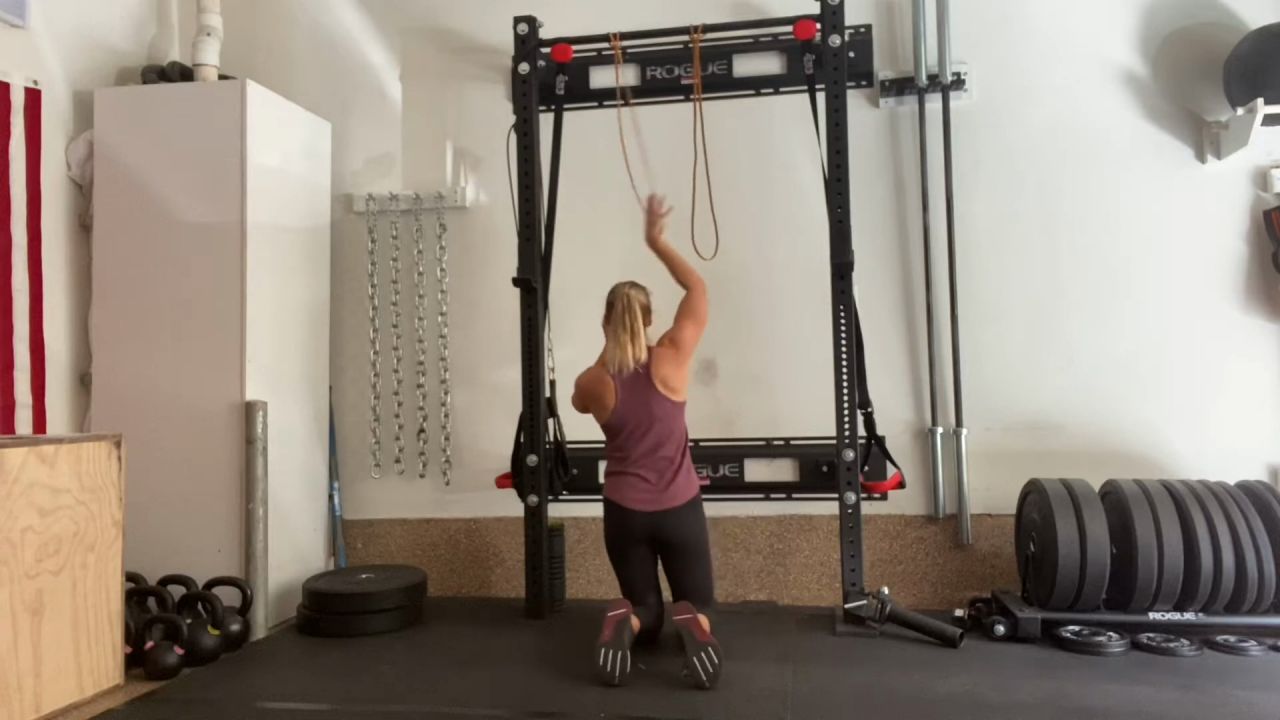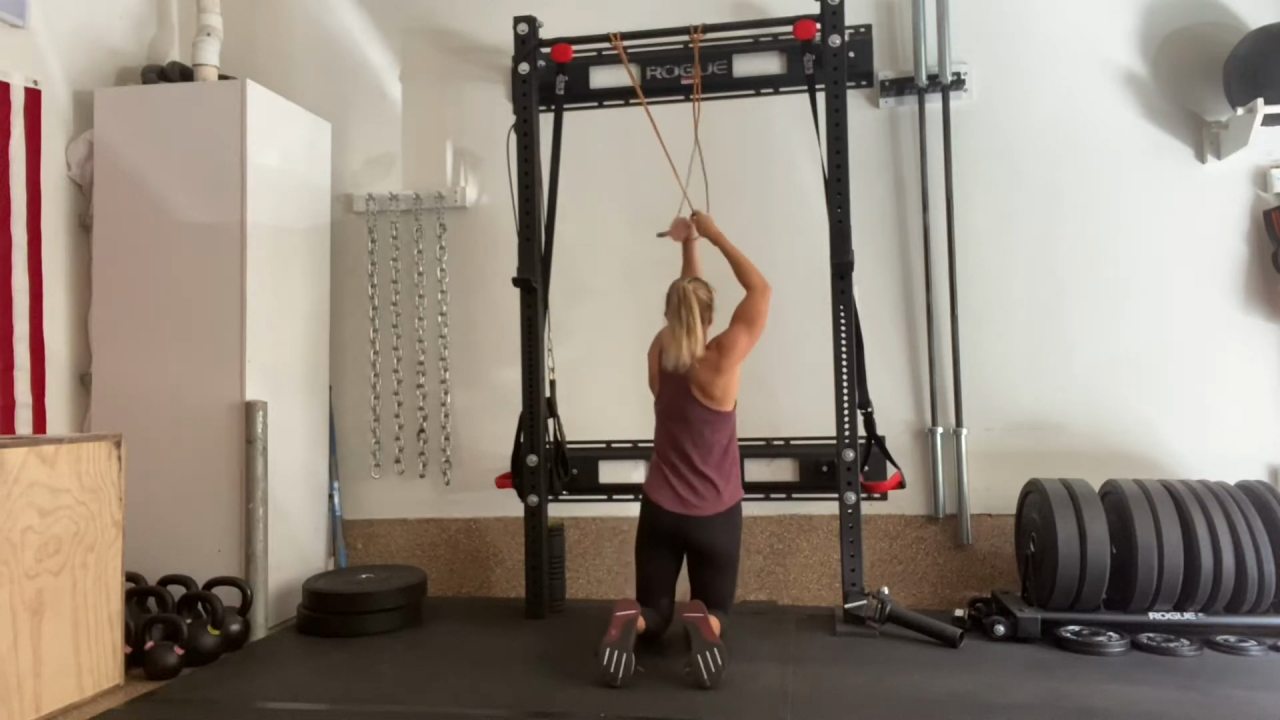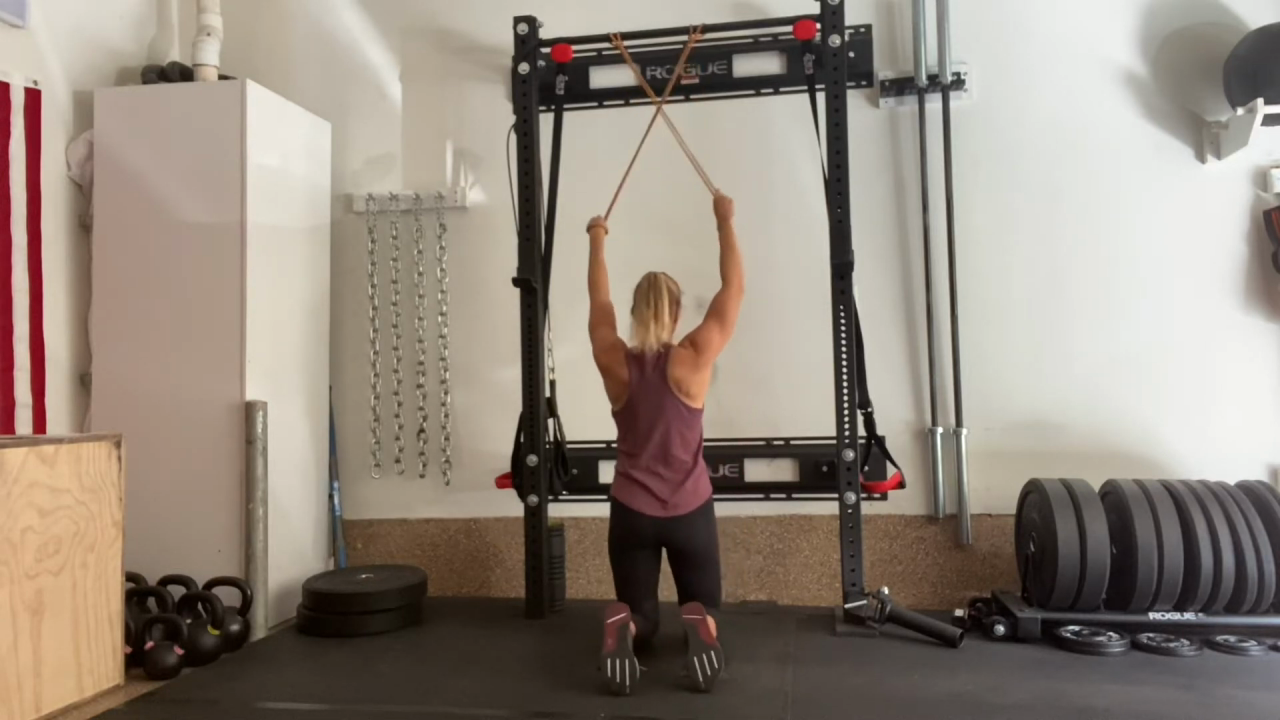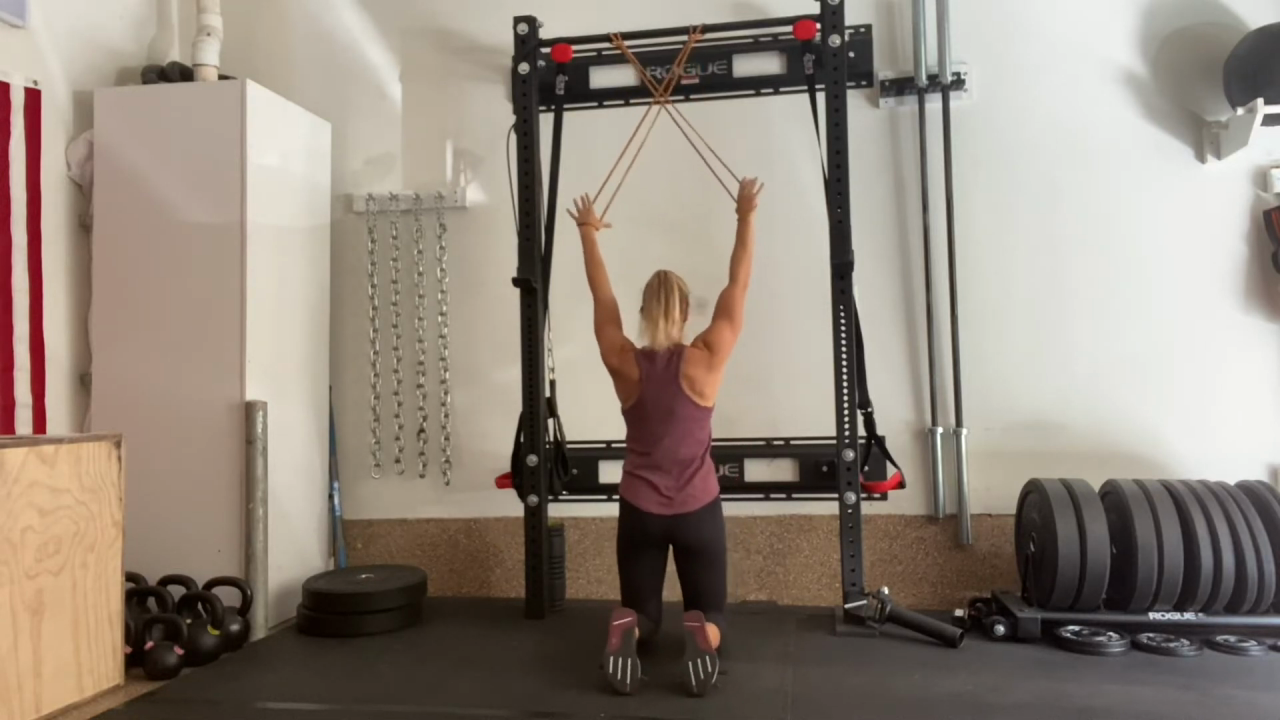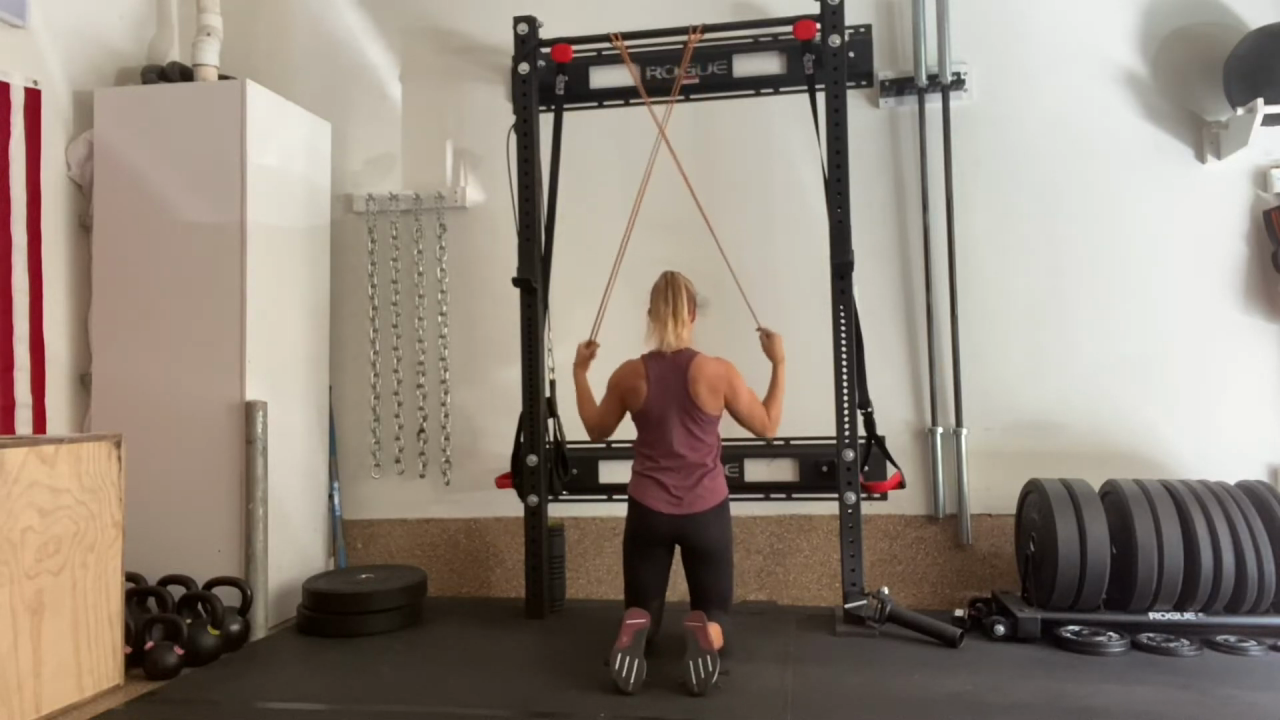
dt=1s
person 1, frame 1
left shoulder: (595, 383)
right shoulder: (672, 360)
right elbow: (697, 289)
left wrist: (610, 349)
right wrist: (657, 240)
left hip: (625, 512)
right hip: (680, 508)
left knee: (646, 613)
right knee: (698, 603)
left ankle: (626, 623)
right ankle: (692, 623)
person 1, frame 2
left shoulder: (658, 357)
right shoulder: (720, 362)
left elbow: (685, 296)
right elbow: (760, 290)
left wrist: (690, 245)
right wrist: (714, 235)
left hip: (660, 510)
right hip: (716, 514)
left knee: (654, 610)
right knee: (715, 610)
left ankle: (630, 622)
right ankle: (702, 624)
person 1, frame 3
left shoulder: (614, 363)
right shoulder: (693, 360)
left elbow: (599, 298)
right elbow: (734, 288)
left wrist: (597, 239)
right wrist: (724, 220)
left hip: (631, 512)
right hip: (689, 512)
left knee: (642, 619)
right knee: (704, 605)
left ankle: (623, 627)
right ankle: (698, 629)
person 1, frame 4
left shoulder: (624, 364)
right shoulder: (704, 362)
left elbow: (602, 296)
right elbow: (736, 288)
left wrist: (587, 232)
right wrist: (746, 217)
left hip: (640, 511)
right hip: (698, 511)
left knee: (640, 611)
right knee: (709, 612)
left ankle: (626, 632)
right ankle: (699, 635)
person 1, frame 5
left shoulder: (630, 375)
right shoulder: (717, 372)
left elbow: (596, 430)
right elbow: (769, 426)
left wrist: (580, 372)
right wrist: (779, 362)
left hip: (648, 510)
right hip: (706, 510)
left knee: (642, 606)
right knee: (714, 611)
left ankle: (634, 632)
right ankle: (704, 633)
